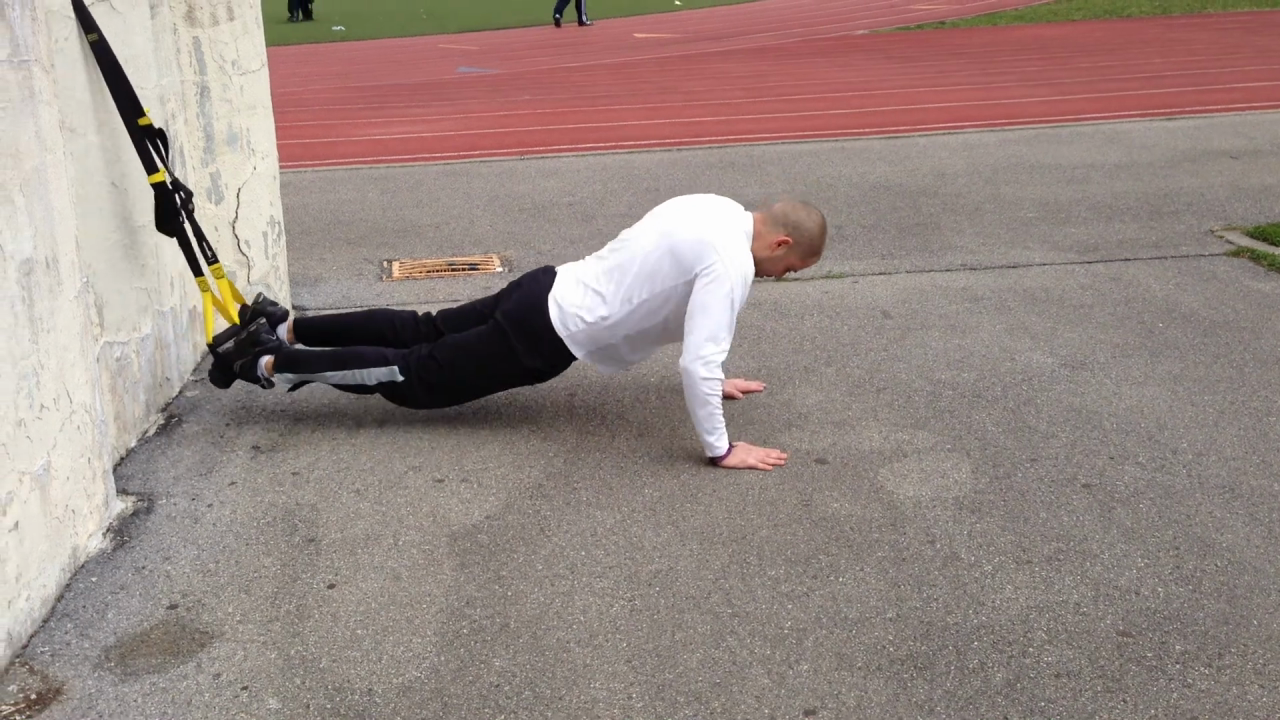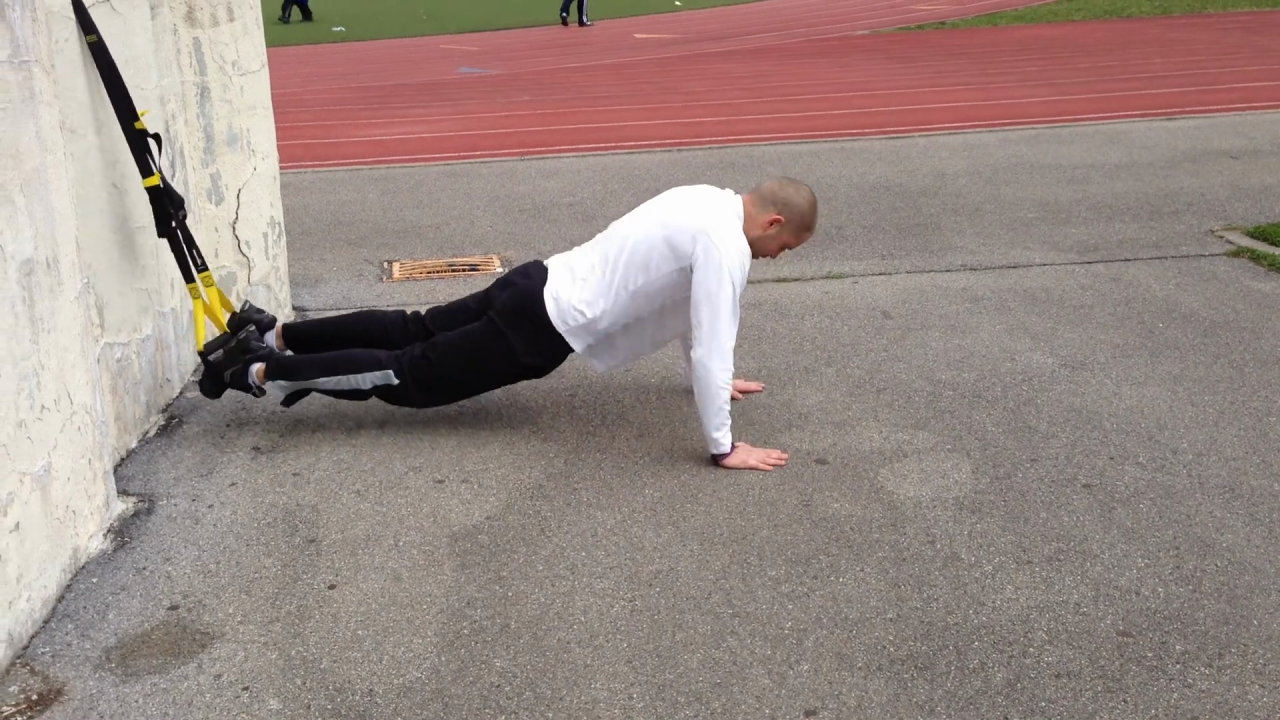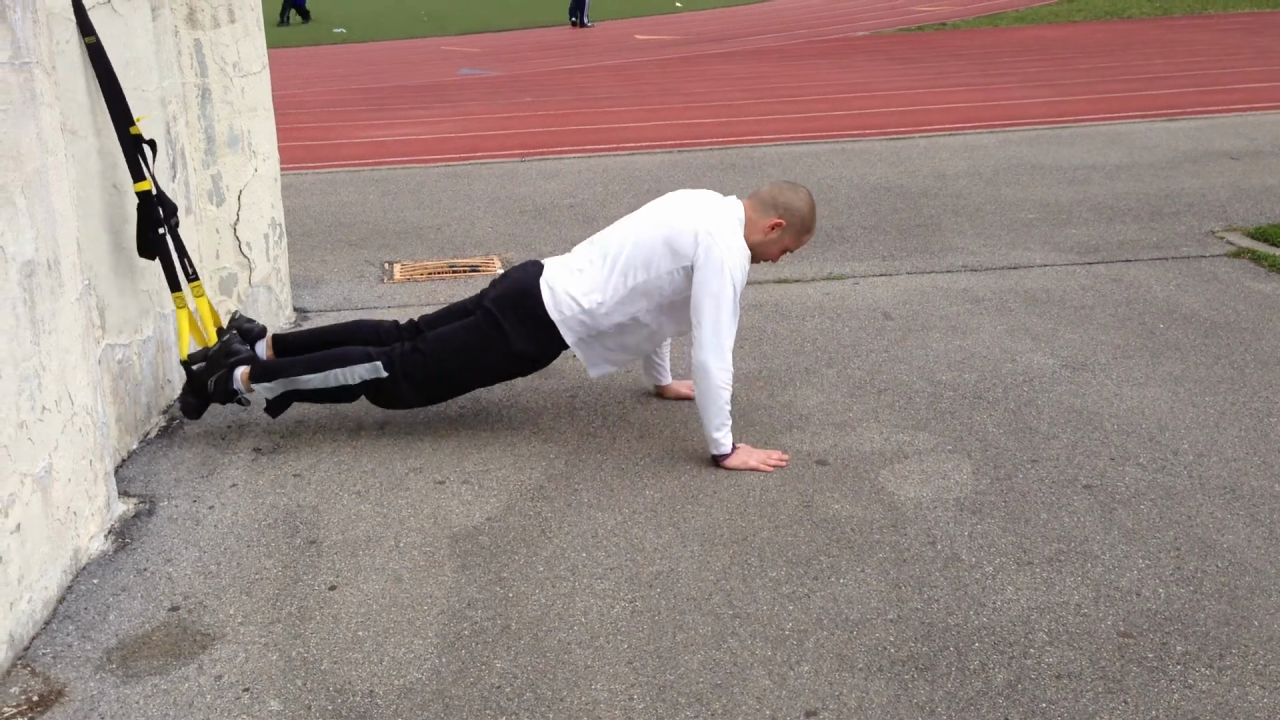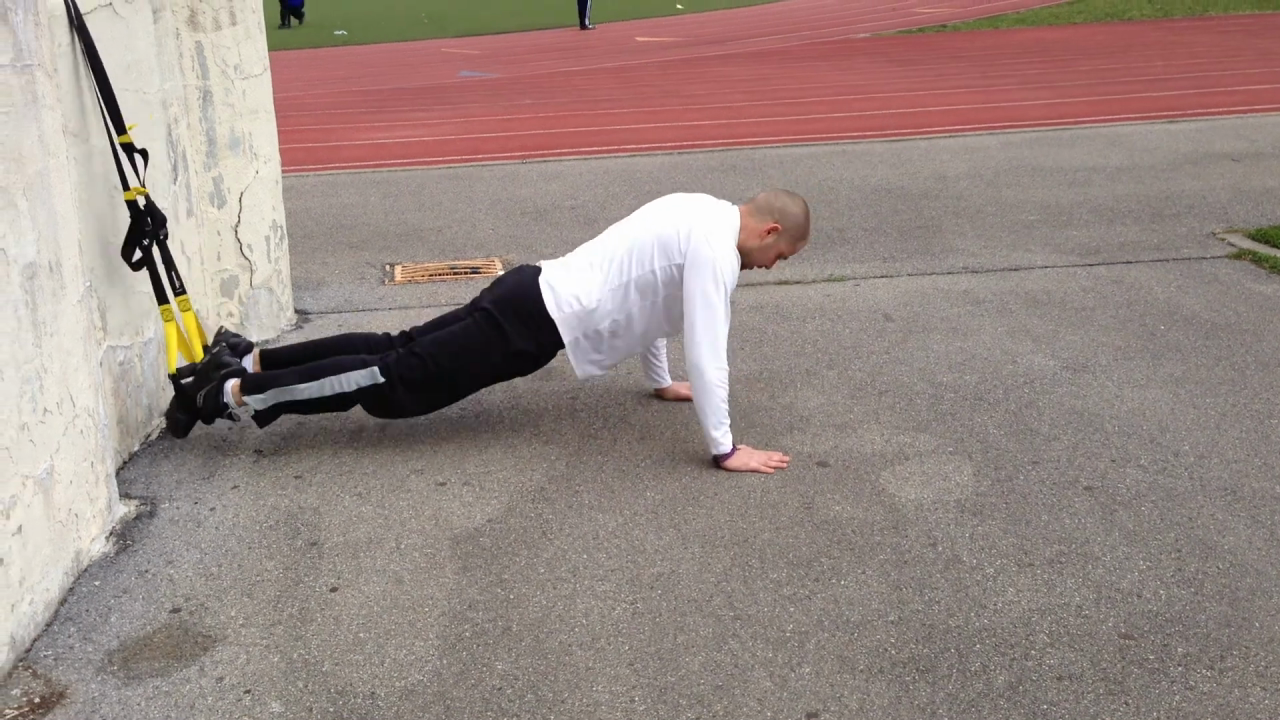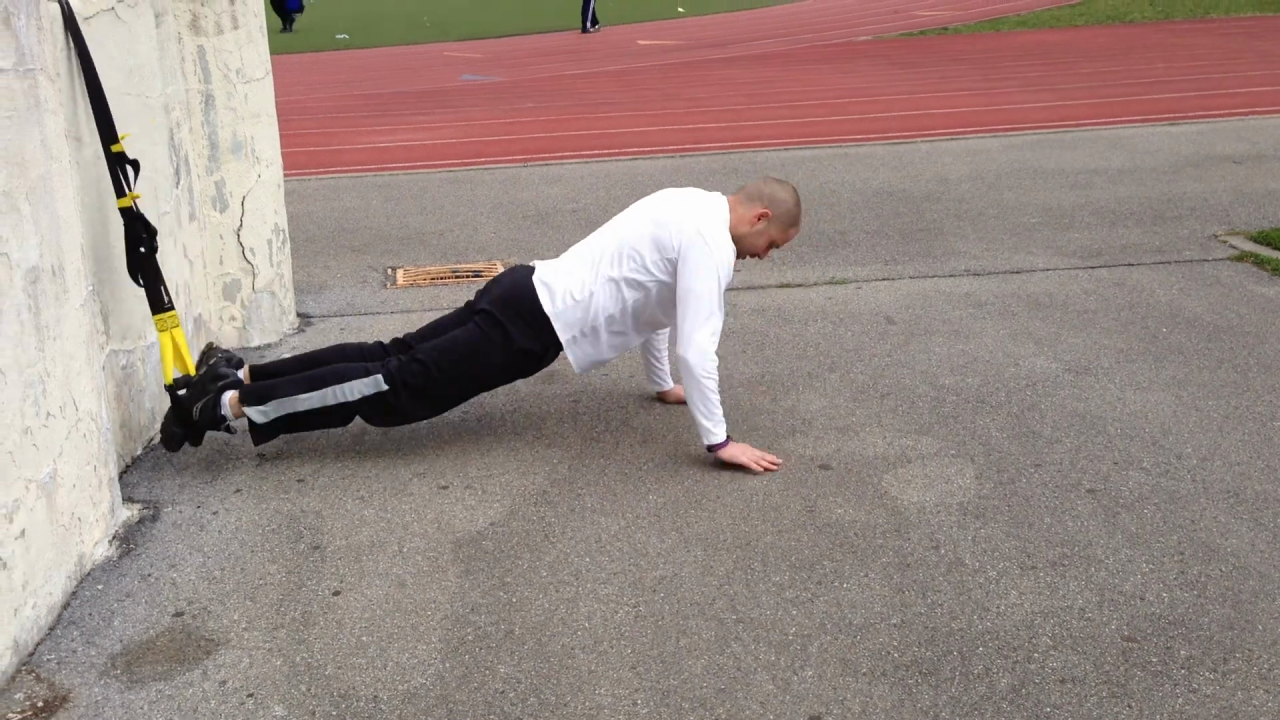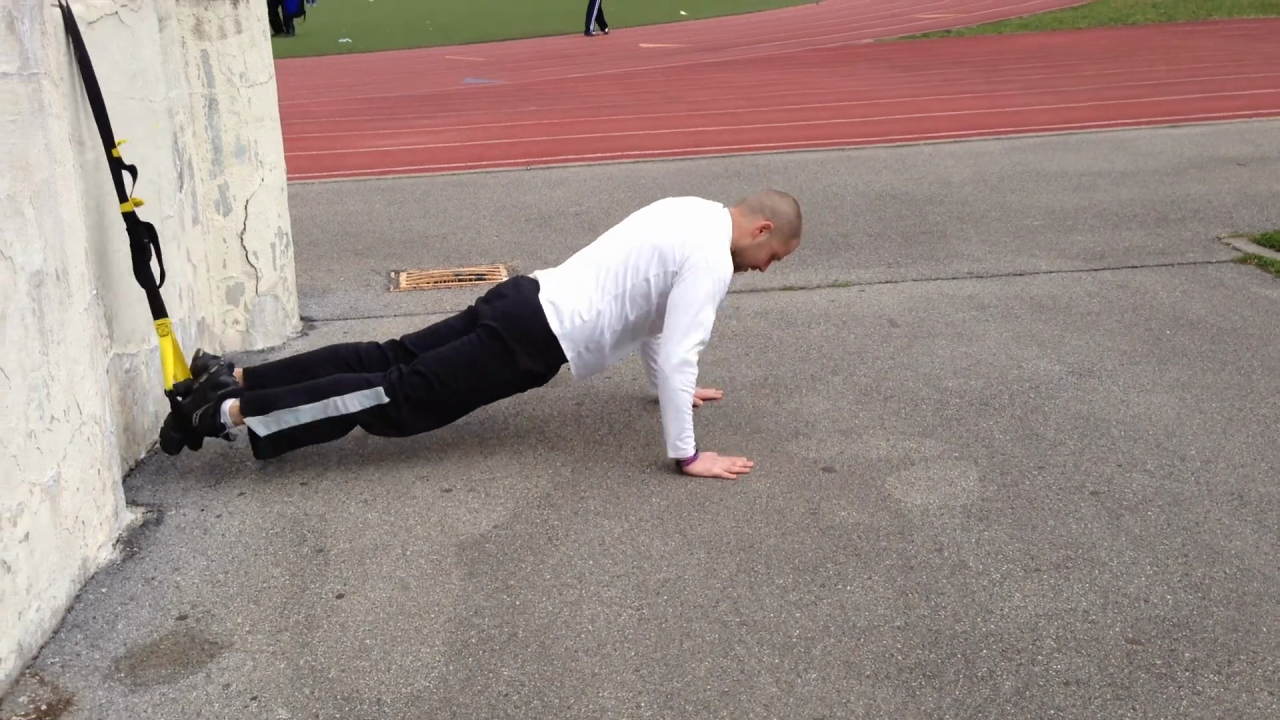
dt=0.1s
person 1, frame 1
left shoulder: (716, 209)
right shoulder: (730, 263)
right elbow: (697, 363)
left wrist: (719, 383)
right wrist: (720, 448)
left hip: (546, 291)
right hip: (548, 336)
left knee: (422, 333)
right knee: (414, 373)
left ankle: (281, 326)
right ankle: (270, 363)
person 1, frame 2
left shoulder: (707, 200)
right shoulder: (726, 248)
right elbow: (713, 350)
left wrist: (712, 377)
right wrist: (724, 447)
left hip: (538, 285)
right hip: (543, 331)
left knee: (411, 334)
right knee: (407, 375)
left ankle: (270, 332)
right ankle: (261, 371)
person 1, frame 3
left shoulder: (705, 207)
right shoulder: (726, 248)
right elbow: (712, 352)
left wrist: (663, 380)
right wrist: (724, 447)
left hip: (536, 289)
right hip: (537, 321)
left knee: (403, 339)
right knee: (400, 374)
left ankle: (259, 345)
right ankle: (245, 378)
person 1, frame 4
left shoulder: (700, 211)
right shoulder: (718, 247)
right elbow: (706, 352)
left wrist: (663, 383)
right wrist: (725, 448)
left hip: (531, 292)
right hip: (537, 321)
left knee: (395, 350)
right knee: (396, 383)
left ankle: (248, 359)
right ankle: (237, 392)
person 1, frame 5
left shoulder: (692, 205)
right shoulder: (713, 243)
left elbow: (647, 299)
right elbow: (698, 344)
left wrist: (665, 383)
right wrist: (719, 441)
left hip: (525, 293)
right hip: (534, 325)
left knee: (391, 360)
right knee: (396, 389)
left ankle: (236, 372)
right ankle: (231, 404)
person 1, frame 6
left shoulder: (694, 215)
right shoulder: (713, 257)
right elbow: (679, 355)
left wrist: (668, 390)
right wrist: (686, 454)
left hip: (525, 302)
right hip: (536, 340)
left knee: (387, 360)
right knee: (396, 400)
left ankle: (233, 378)
right ankle: (231, 412)
